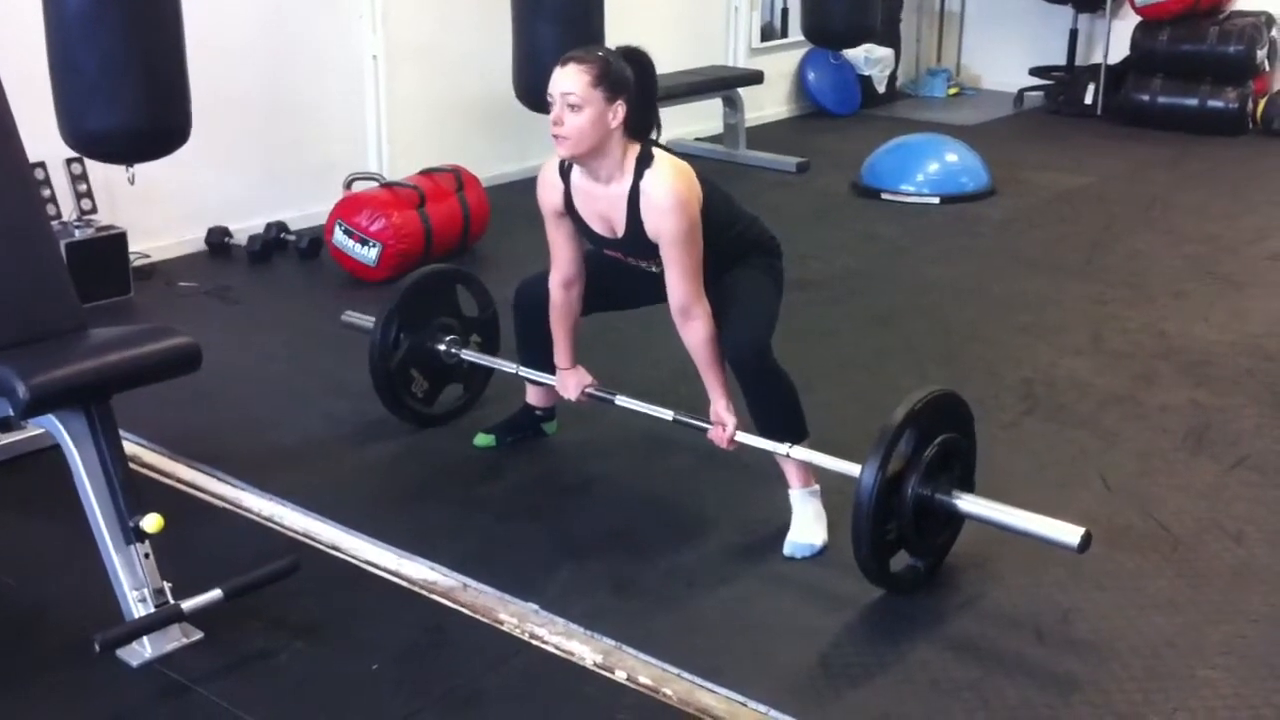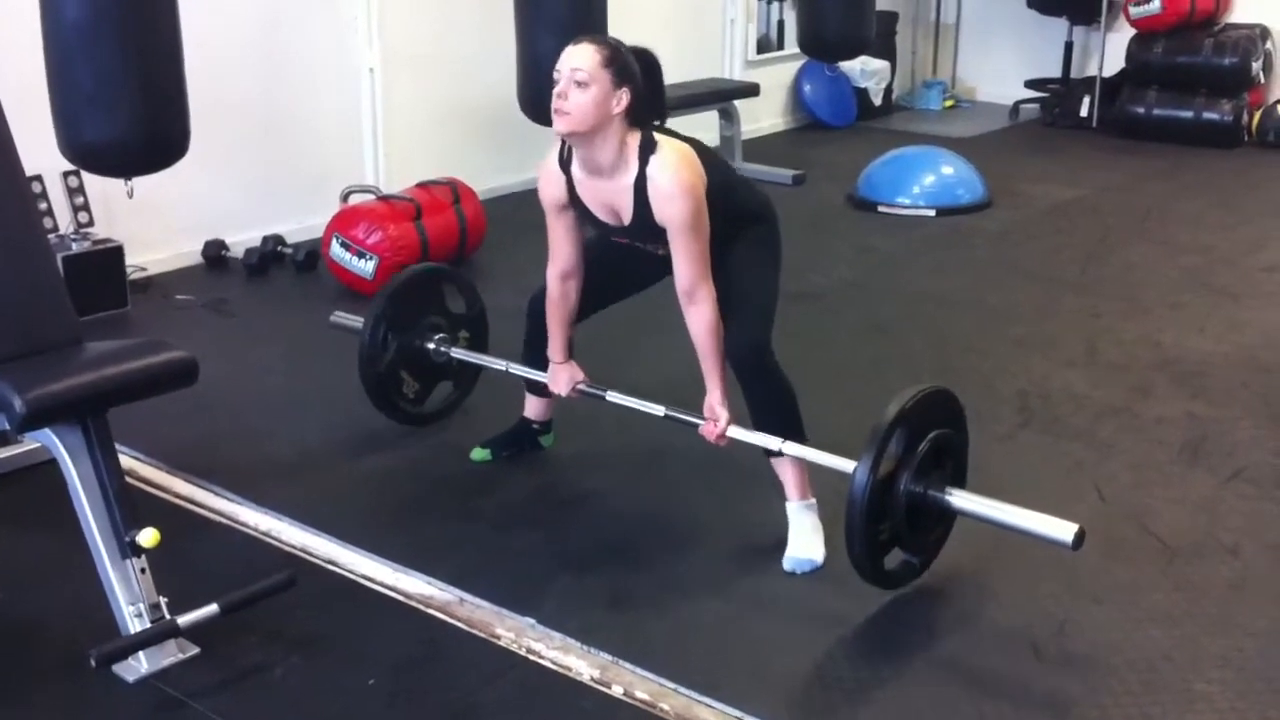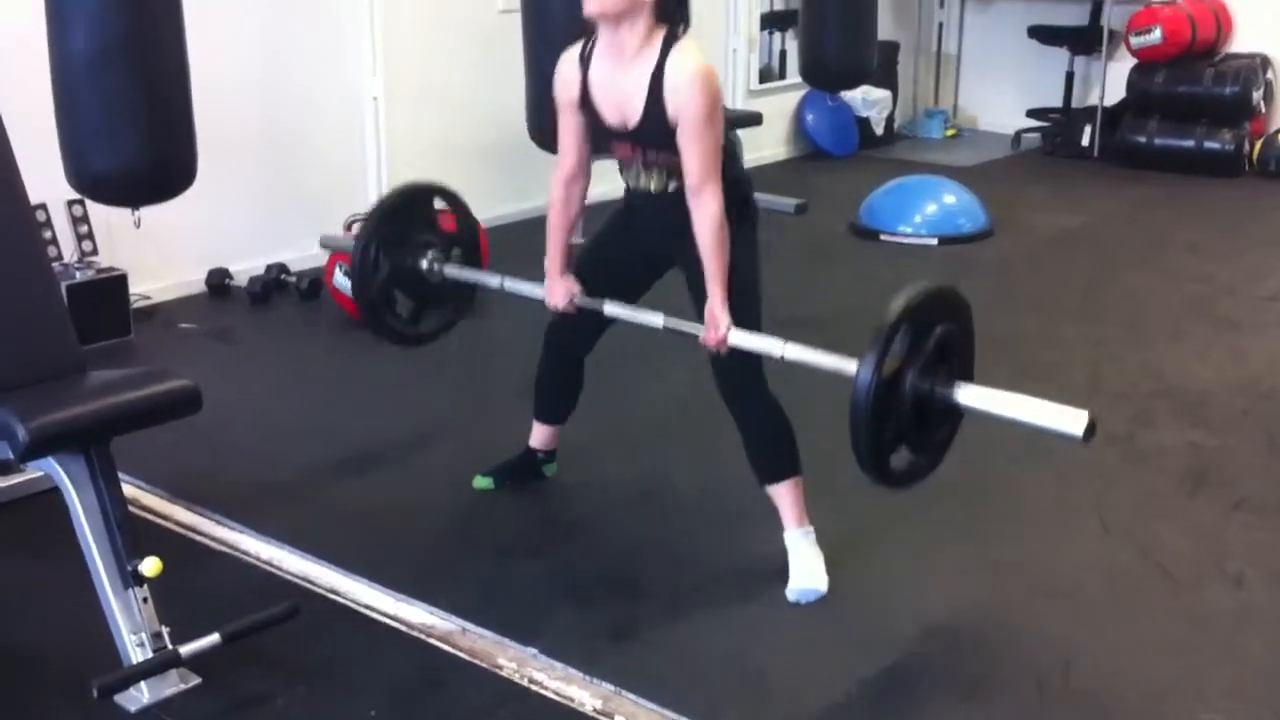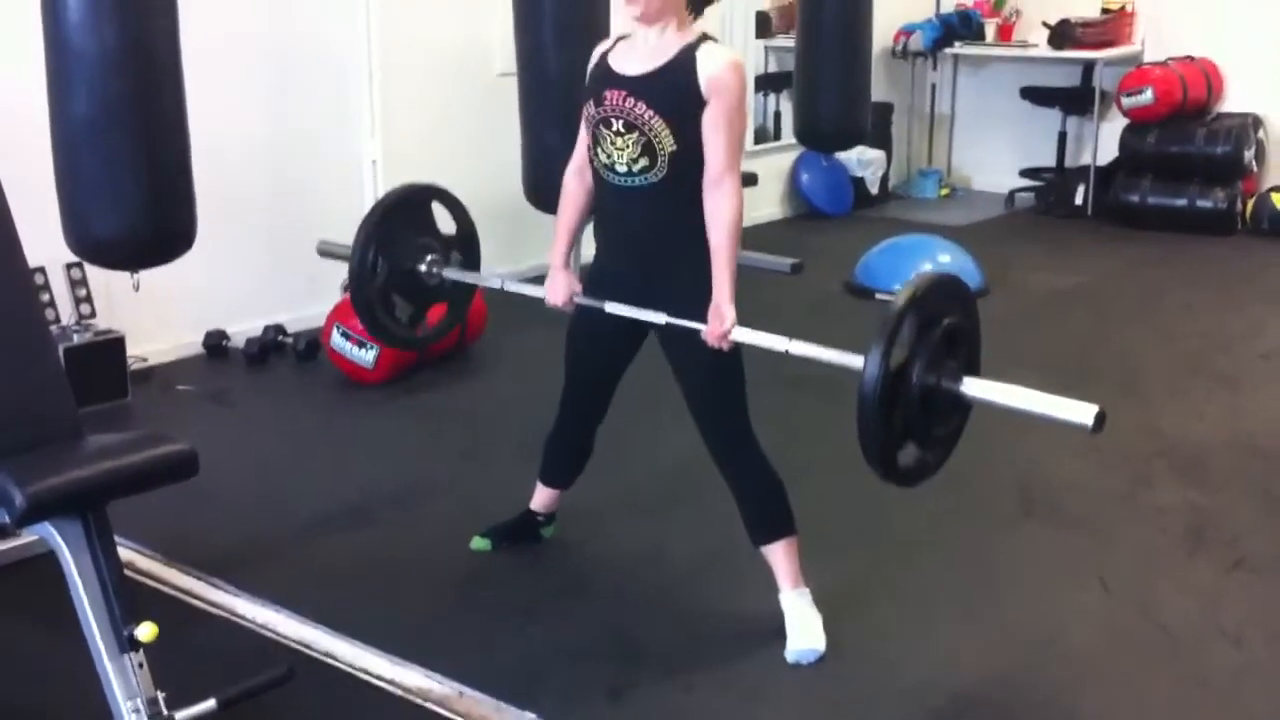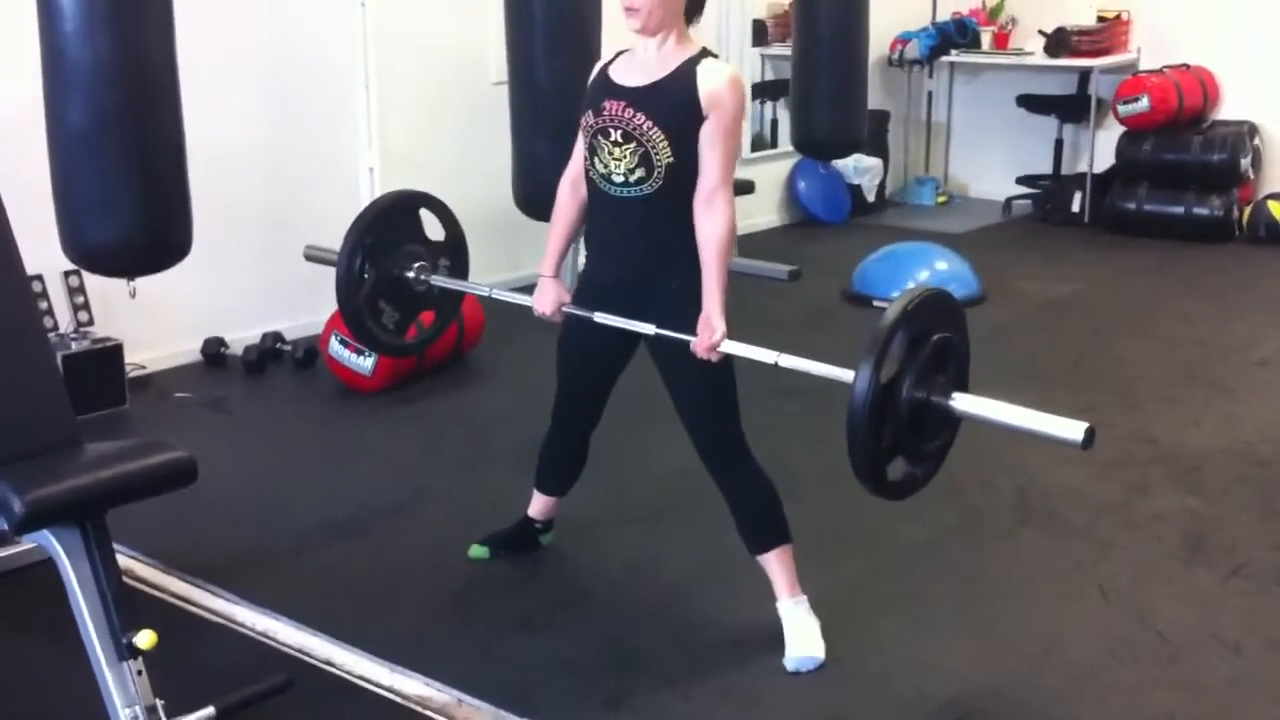
dt=0.4s
person 1, frame 1
left shoulder: (664, 188)
right shoulder: (555, 180)
left elbow: (688, 308)
right elbow: (566, 279)
left wrist: (719, 401)
right wrist: (565, 364)
left hip: (739, 262)
right hip: (644, 263)
left knee: (745, 349)
right knee: (533, 297)
left ankle: (805, 492)
right ankle: (538, 412)
person 1, frame 2
left shoulder: (669, 172)
right shoulder: (557, 170)
left elbow: (696, 295)
right elbow: (564, 273)
left wrist: (713, 396)
right wrist: (558, 359)
left hip: (739, 233)
right hip: (642, 239)
left knee: (745, 349)
right knee: (544, 308)
left ankle: (802, 507)
right ankle: (533, 427)
person 1, frame 3
left shoulder: (684, 69)
right shoulder: (574, 66)
left elbow: (706, 193)
right elbow: (568, 175)
left wrist: (719, 304)
right wrist: (556, 266)
left hip: (716, 223)
right hip: (640, 218)
left knee: (738, 371)
right knee: (564, 328)
left ankle: (801, 537)
right ankle: (538, 455)
person 1, frame 4
left shoulder: (713, 65)
right shoulder: (605, 54)
left elbow: (721, 183)
right elbow: (582, 164)
left wrist: (723, 295)
right wrist: (559, 261)
left hip: (685, 275)
right hip: (612, 270)
left knee: (727, 433)
right knee: (578, 403)
left ankle: (796, 596)
right ankle: (537, 517)
person 1, frame 5
left shoulder: (712, 80)
right shoulder: (606, 69)
left elbow: (712, 197)
right elbow: (575, 175)
left wrist: (713, 308)
right wrist: (549, 273)
left hip: (675, 288)
right hip: (601, 281)
left knee: (720, 445)
right knee: (570, 413)
left ankle: (793, 604)
right ankle: (535, 524)
